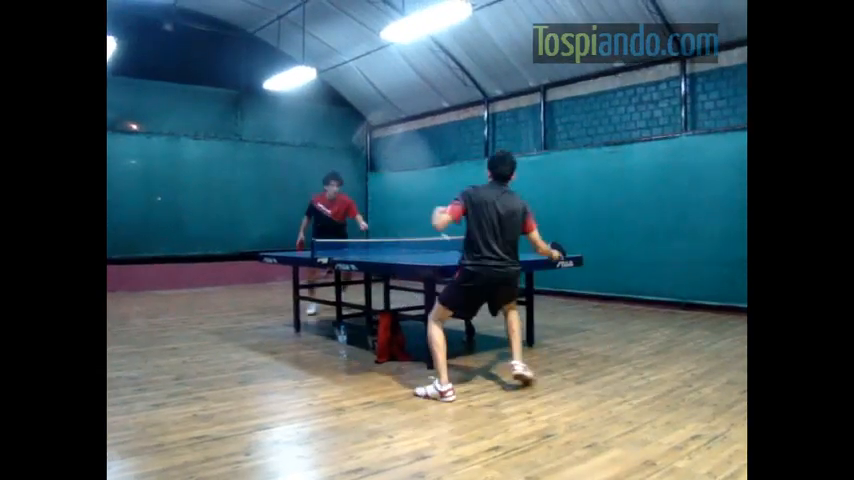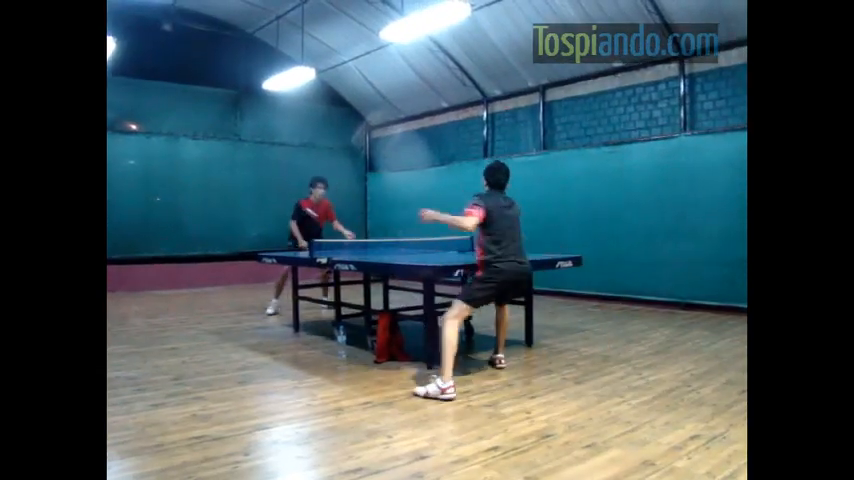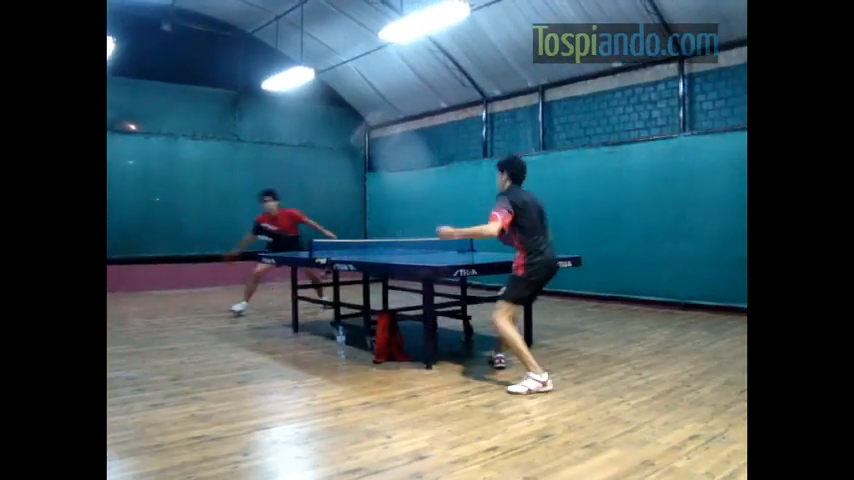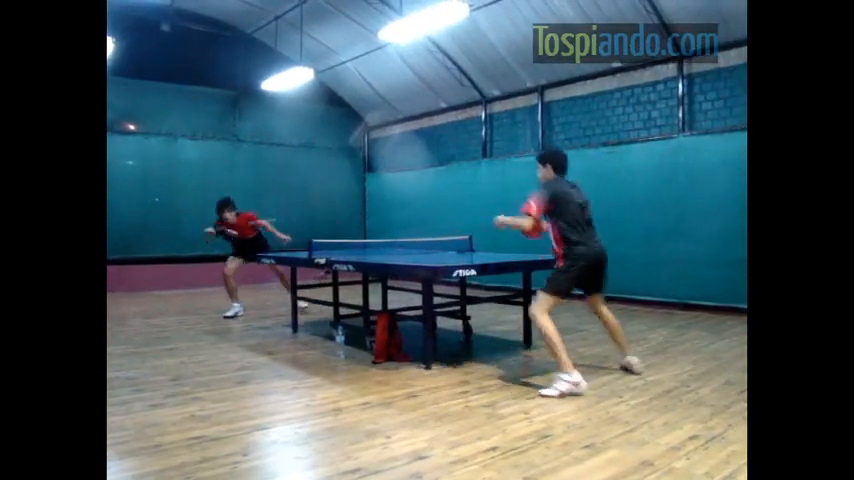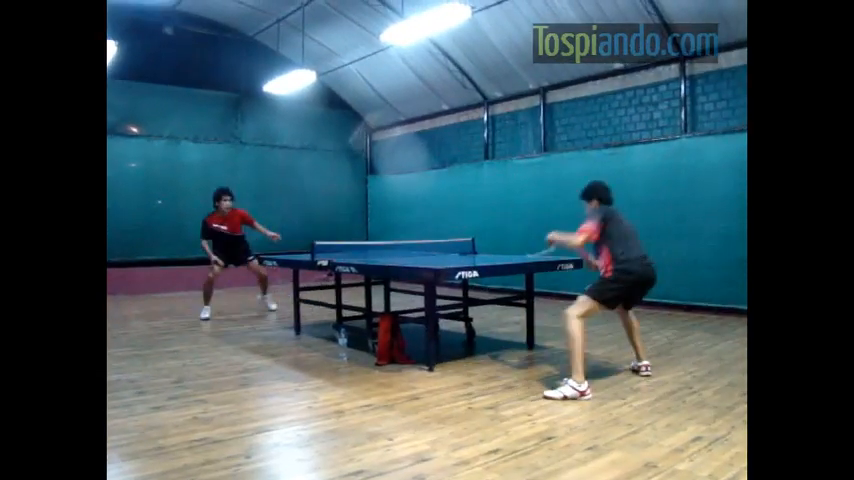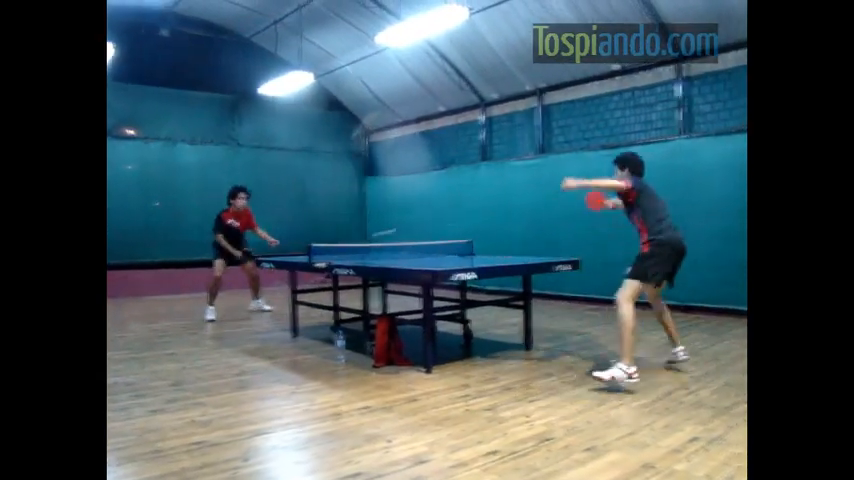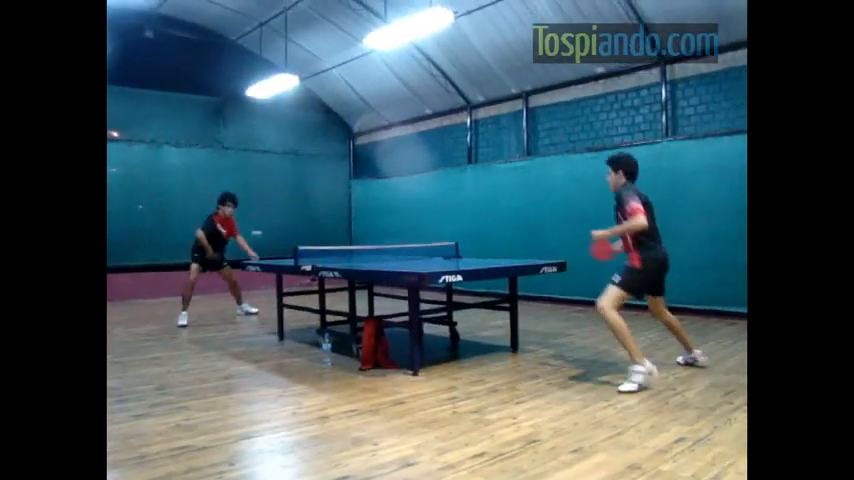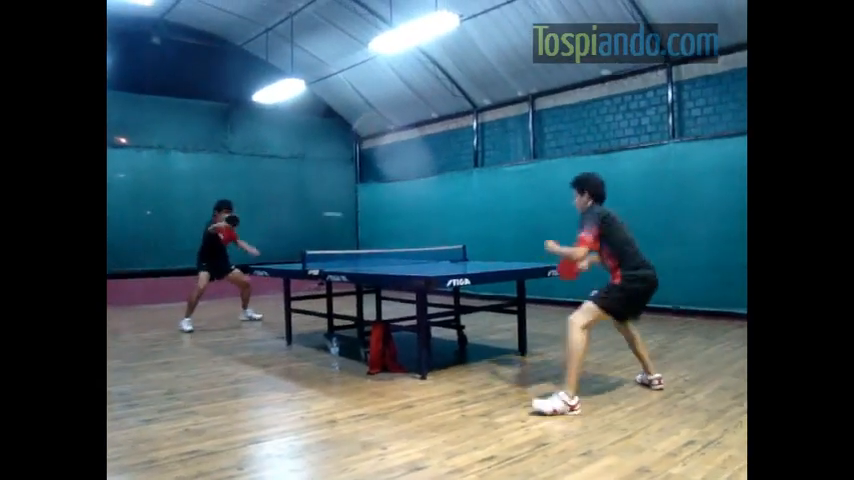
dt=0.3s
person 1, frame 1
left shoulder: (471, 194)
right shoulder: (520, 205)
left elbow: (440, 224)
right elbow: (539, 246)
left wrist: (437, 212)
right wrist: (553, 253)
left hip: (473, 273)
right hip: (506, 274)
left knee: (435, 320)
right knee: (511, 310)
left ankle: (443, 385)
right ankle: (518, 362)
person 1, frame 2
left shoulder: (482, 200)
right shoulder: (513, 206)
left elbow: (469, 224)
left wrist: (437, 216)
left hip: (496, 270)
right hip: (522, 271)
left knee: (452, 318)
right knee: (500, 303)
left ankle: (444, 382)
right ankle: (498, 355)
person 1, frame 3
left shoulder: (506, 198)
right shoulder: (530, 198)
left elbow: (492, 230)
left wrist: (455, 232)
right wrist: (505, 235)
left hip: (532, 265)
right hip: (547, 261)
left knee: (499, 319)
right knee: (508, 302)
left ankle: (537, 375)
right ankle: (501, 354)
person 1, frame 4
left shoulder: (547, 190)
right shoulder: (574, 190)
left elbow: (525, 224)
left wrist: (503, 221)
right wrist: (549, 226)
left hip: (575, 258)
right hip: (596, 254)
left knee: (538, 311)
right knee: (597, 305)
left ankle: (571, 377)
right ankle: (629, 358)
person 1, frame 5
left shoulder: (600, 213)
right shoulder: (619, 220)
left elbow: (578, 241)
left wrist: (555, 237)
right wrist: (593, 261)
left hip: (624, 273)
right hip: (647, 273)
left knee: (573, 315)
right knee: (624, 309)
left ankle: (578, 383)
right ankle: (642, 362)
person 1, frame 6
left shoulder: (633, 184)
right shoulder: (642, 191)
left elbow: (616, 184)
right elbow: (620, 203)
left wrist: (578, 183)
right wrist: (607, 202)
left hip: (659, 245)
right hip: (674, 244)
left knee: (625, 299)
right knee: (654, 297)
left ankle: (626, 367)
right ankle: (677, 348)
person 1, frame 7
left shoulder: (625, 193)
right shoulder: (631, 194)
left elbow: (641, 223)
left wrist: (607, 233)
right wrist: (620, 245)
left hip: (643, 262)
right hip: (655, 260)
left knee: (605, 305)
right knee: (658, 310)
left ankle: (641, 365)
right ankle: (693, 353)
person 1, frame 8
left shoulder: (591, 214)
right shoulder: (605, 215)
left elbow: (578, 252)
left wrist: (553, 248)
right wrist: (589, 263)
left hip: (628, 281)
right hip: (647, 279)
left knee: (577, 323)
right knee: (623, 324)
left ankle: (567, 398)
right ankle: (651, 375)
person 2, frame 1
left shoulder: (346, 201)
right shoulder: (316, 200)
left elbow: (357, 215)
right elbow: (307, 217)
left wrist: (362, 222)
right wrist: (301, 233)
left hip: (339, 241)
right knee: (312, 270)
right ankle: (313, 302)
person 2, frame 2
left shoulder: (327, 205)
right shoulder: (301, 204)
left elbow: (334, 222)
right elbow: (293, 223)
left wrist: (345, 232)
right wrist: (300, 240)
right hip: (299, 243)
left knee: (326, 270)
right knee: (286, 270)
left ankle: (325, 299)
right ankle: (275, 302)
person 2, frame 3
left shoulder: (289, 213)
right shoulder: (261, 220)
left elbow: (307, 221)
right elbow: (252, 236)
left wrist: (325, 232)
right wrist: (237, 250)
left hip: (294, 249)
right hip: (275, 251)
left knee: (312, 274)
right knee: (257, 272)
left ankle: (322, 298)
right ankle: (243, 304)
person 2, frame 4
left shoulder: (247, 217)
right shoulder: (220, 225)
left elbow: (263, 223)
right elbow: (211, 231)
left wrist: (279, 235)
right wrist: (209, 231)
left hip: (260, 247)
right hip: (240, 251)
left knee: (279, 271)
right knee: (227, 273)
right ankle: (236, 306)
person 2, frame 5
left shoulder: (239, 214)
right shoulder: (208, 220)
left elbow: (253, 224)
right elbow: (204, 241)
left wrist: (268, 233)
right wrist: (212, 256)
left hip: (241, 249)
right hip: (221, 252)
left knee: (263, 274)
right knee: (211, 277)
left ankle: (265, 297)
right ankle: (206, 308)
person 2, frame 6
left shoulder: (247, 213)
right shoulder: (222, 216)
left elbow: (255, 228)
right elbow: (218, 237)
left wrist: (269, 239)
right wrist: (233, 251)
left hip: (240, 248)
right hip: (223, 250)
left knee: (254, 274)
right knee: (217, 276)
left ankle: (256, 302)
right ankle: (210, 308)
person 2, frame 7
left shoulder: (230, 220)
right shoulder: (212, 220)
left elbow: (237, 237)
right elbow: (199, 234)
left wrist: (249, 252)
right wrist: (209, 250)
left hip: (217, 255)
right hip: (200, 253)
left knee: (232, 280)
right knee: (192, 279)
left ankle: (242, 306)
right ankle: (183, 314)
person 2, frame 8
left shoulder: (228, 228)
right shoulder: (213, 224)
left elbow: (237, 241)
right elbow: (210, 229)
left wrist: (250, 249)
right wrist: (220, 225)
left hip: (222, 262)
right hip: (206, 262)
left knee: (245, 282)
right knee: (201, 288)
left ankle: (246, 312)
right ankle: (186, 320)
